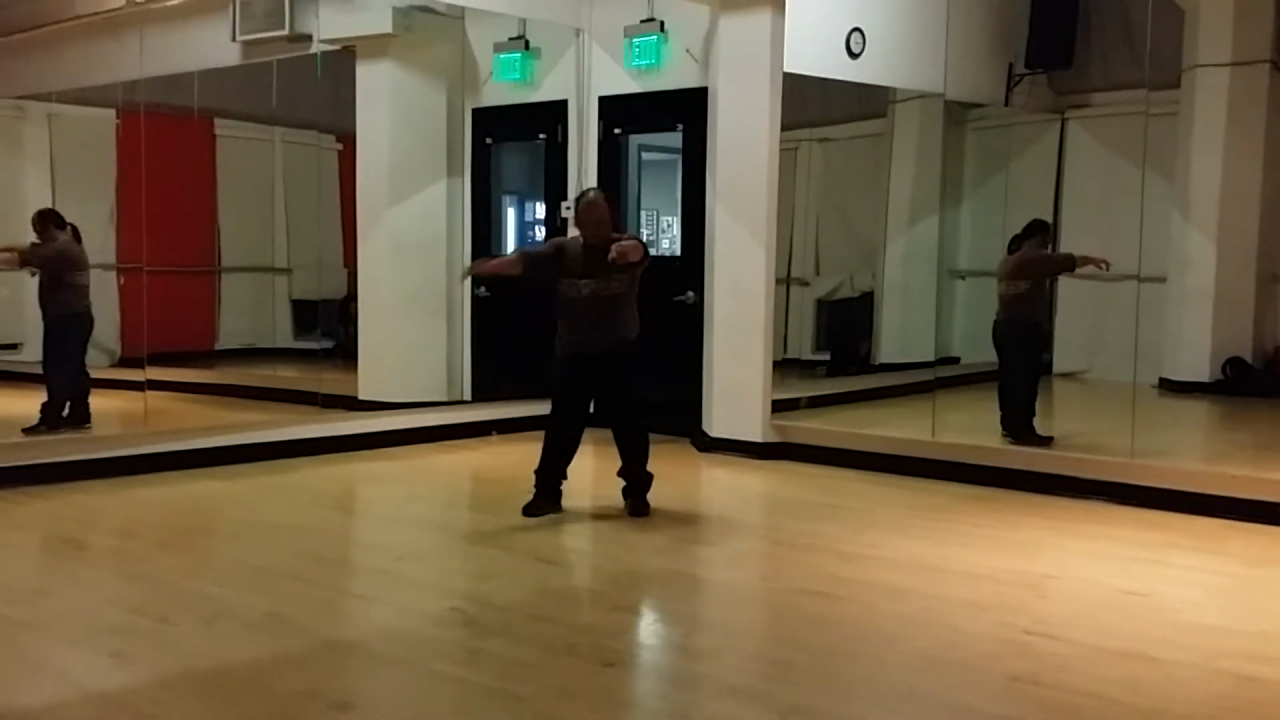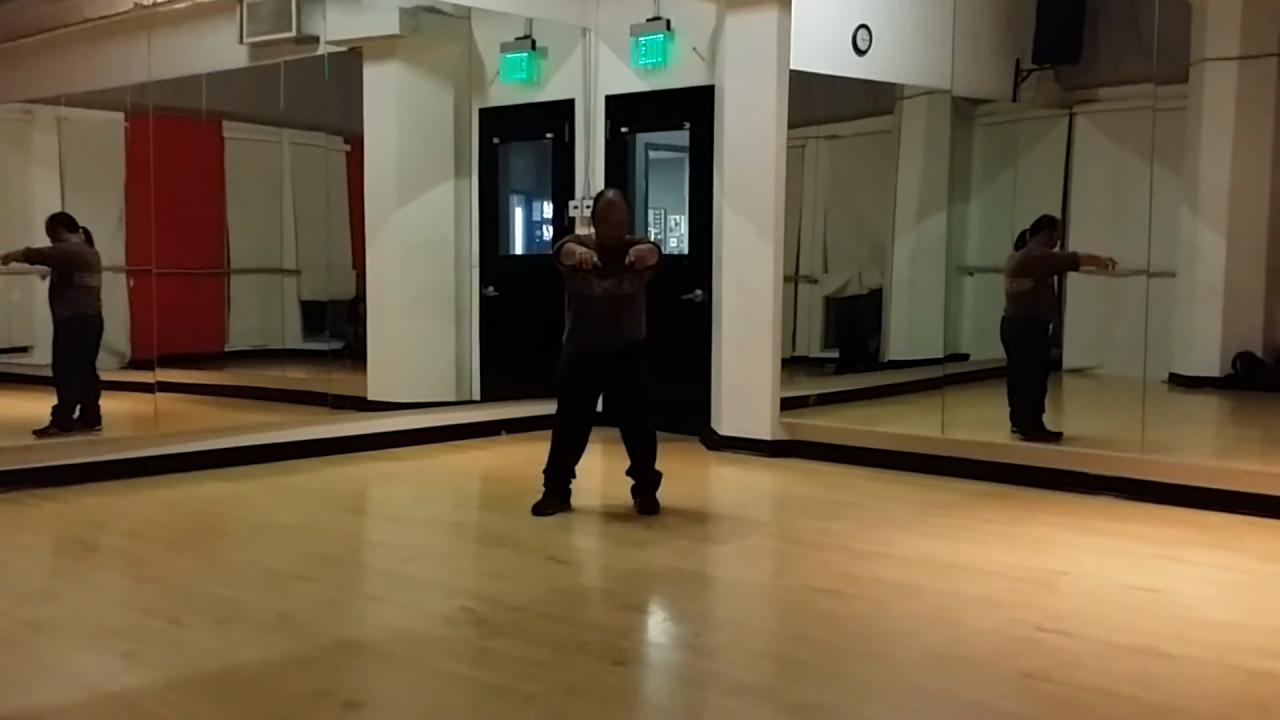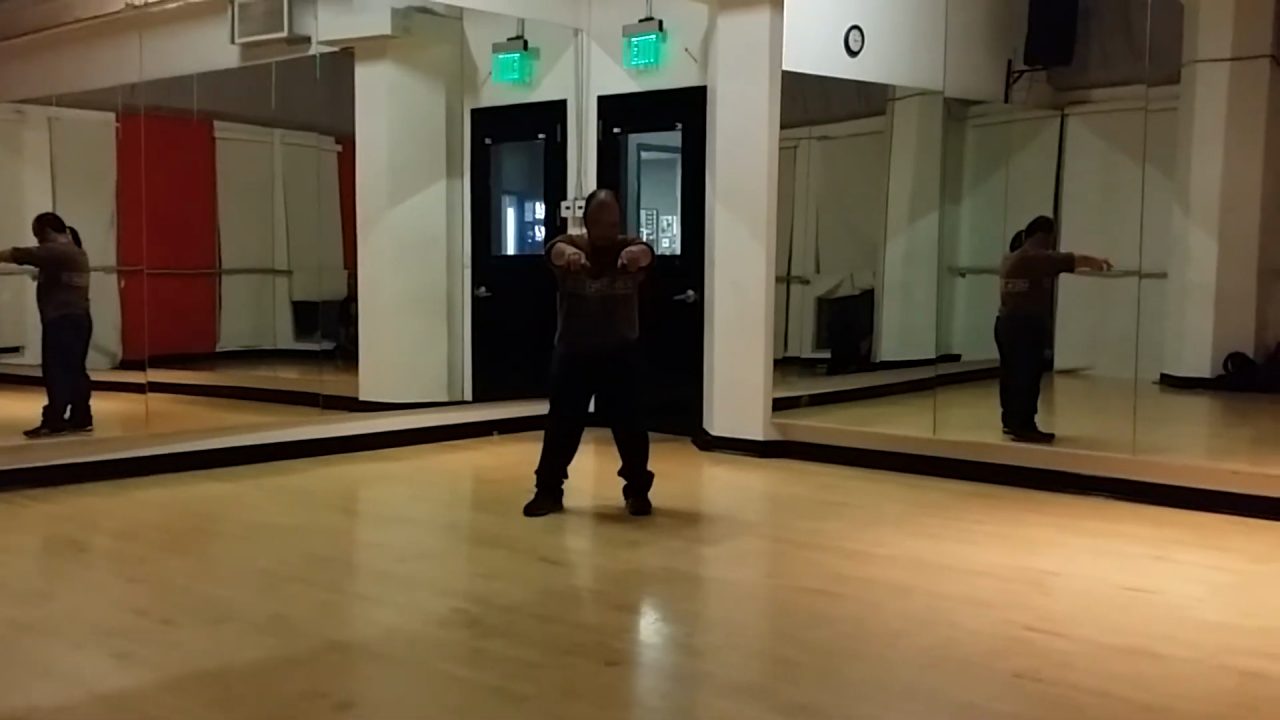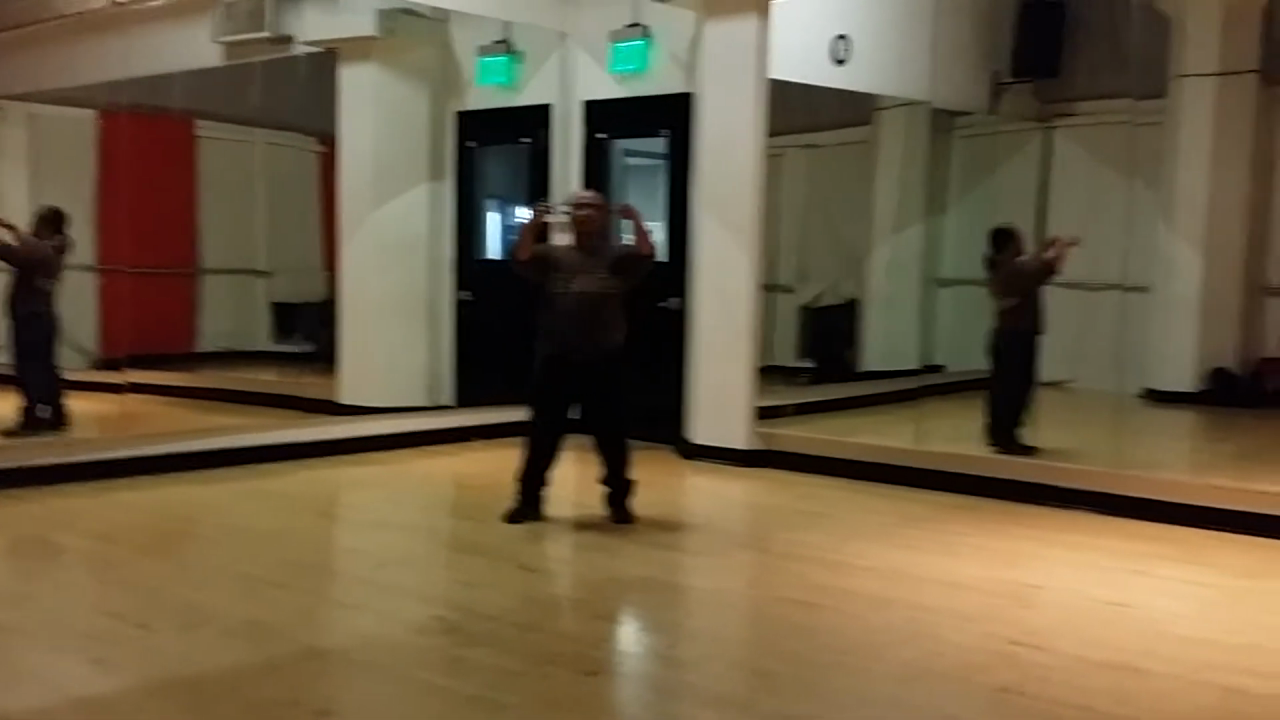
dt=0.7s
person 1, frame 1
left shoulder: (625, 249)
right shoulder: (561, 251)
left elbow: (638, 252)
right elbow: (525, 261)
left wrist: (625, 248)
right wrist: (490, 266)
left hip: (619, 354)
right hip: (573, 356)
left knee: (628, 426)
right knee: (562, 425)
left ankle: (636, 491)
right ankle: (548, 492)
person 1, frame 2
left shoulder: (636, 249)
right shoulder: (578, 247)
left elbow: (654, 254)
right elbow: (562, 252)
left wrist: (643, 252)
right wrist: (578, 251)
left hip: (627, 354)
right hip: (580, 353)
left knee: (638, 424)
right knee: (569, 424)
left ankle: (645, 490)
right ankle: (556, 490)
person 1, frame 3
left shoulder: (629, 249)
right shoulder: (571, 247)
left elbow: (646, 253)
right elbow: (554, 251)
left wrist: (635, 254)
right wrist: (569, 252)
left hip: (621, 355)
right hip: (572, 354)
left knee: (630, 426)
right knee: (561, 425)
left ankle: (637, 490)
right ankle: (548, 491)
person 1, frame 4
left shoulder: (618, 257)
right shoulder: (552, 256)
left elbow: (645, 256)
right elbow: (522, 260)
left wrist: (637, 224)
right wrist: (532, 227)
left hip: (604, 362)
right hip: (555, 361)
left knee: (611, 433)
right knee: (544, 432)
left ankle: (618, 498)
right ankle: (528, 498)
person 2, frame 1
left shoulder: (1009, 260)
right shoulder: (1034, 259)
right elbow: (1068, 261)
right wrist: (1094, 260)
left hip: (1005, 326)
right hip: (1024, 329)
left knee: (1010, 377)
right knee: (1025, 379)
left ankle: (1010, 425)
right ankle: (1022, 431)
person 2, frame 2
left shoulder: (1017, 256)
right shoulder: (1039, 256)
left elbow: (1061, 261)
right elbow: (1075, 259)
right wrist: (1101, 260)
left hip: (1013, 323)
right hip: (1031, 326)
left knee: (1019, 374)
right knee: (1034, 375)
left ankle: (1019, 421)
right ankle: (1031, 427)
person 2, frame 3
left shoulder: (1012, 258)
right shoulder: (1036, 257)
right elbow: (1074, 260)
left wrist: (1090, 264)
right wrist: (1098, 261)
left hip: (1007, 323)
right hip: (1026, 326)
left knee: (1012, 375)
right knee: (1027, 376)
left ankle: (1011, 421)
right ankle: (1023, 427)
person 2, frame 4
left shoulder: (1000, 270)
right shoulder: (1018, 271)
right elbow: (1050, 264)
left wrist: (1049, 246)
right wrist: (1063, 246)
left hip: (1004, 336)
right hip: (1018, 338)
left knee: (1003, 386)
right knee: (1015, 388)
left ankle: (998, 433)
right ankle: (1007, 438)
person 3, frame 1
left shoulder: (60, 250)
right shoulder: (71, 247)
left elbow: (24, 258)
right elbow: (32, 251)
left hip: (65, 320)
right hip: (78, 318)
left knee: (57, 370)
right knee: (74, 368)
left ankle: (51, 419)
right ankle: (79, 416)
person 3, frame 2
left shoulder: (68, 251)
right shoulder: (89, 251)
left elbow: (32, 255)
right elbow: (45, 257)
left hip: (73, 321)
right hip: (90, 320)
left knee: (67, 371)
right knee: (85, 370)
left ankle: (63, 422)
right ankle: (90, 418)
person 3, frame 3
left shoulder: (56, 251)
right shoulder: (76, 252)
left elbow: (19, 255)
right elbow: (34, 257)
left hip: (62, 321)
right hip: (79, 319)
left knee: (57, 372)
right knee: (75, 370)
left ankle: (54, 422)
right ankle: (81, 418)
person 3, frame 4
left shoulder: (38, 252)
right shoulder: (50, 250)
left hip: (30, 319)
right hip: (41, 318)
left knee: (30, 370)
right knee: (43, 368)
left ankle: (35, 419)
right ankle: (55, 417)
